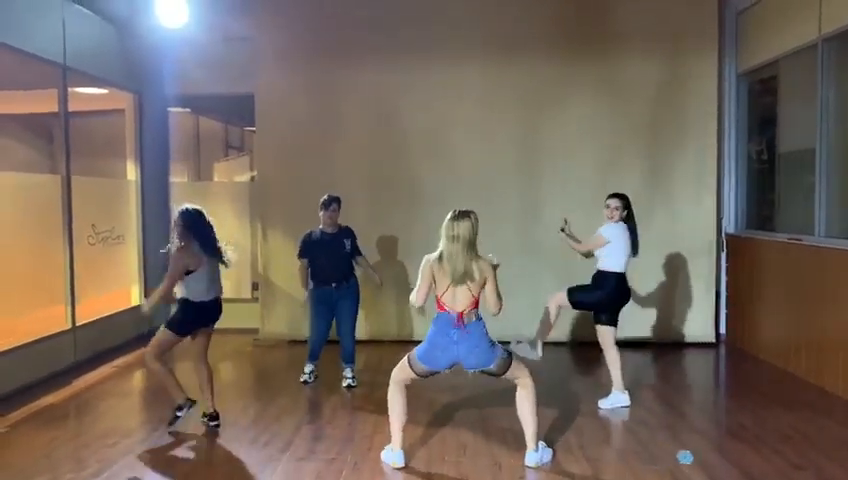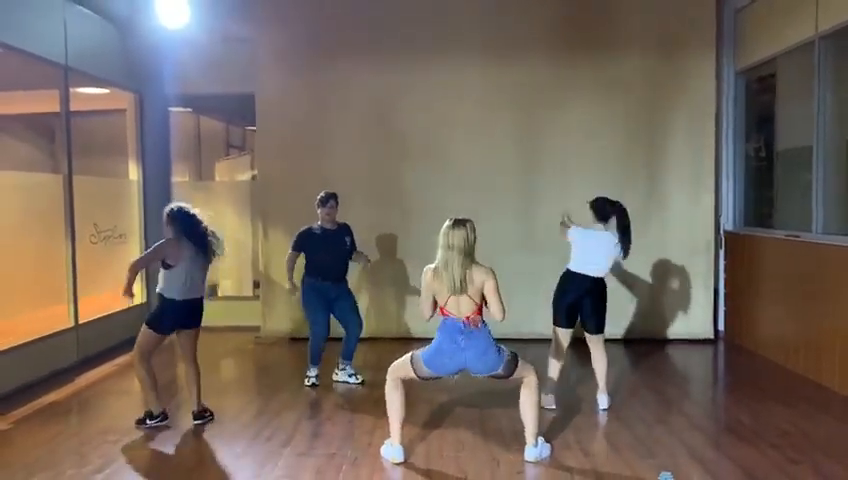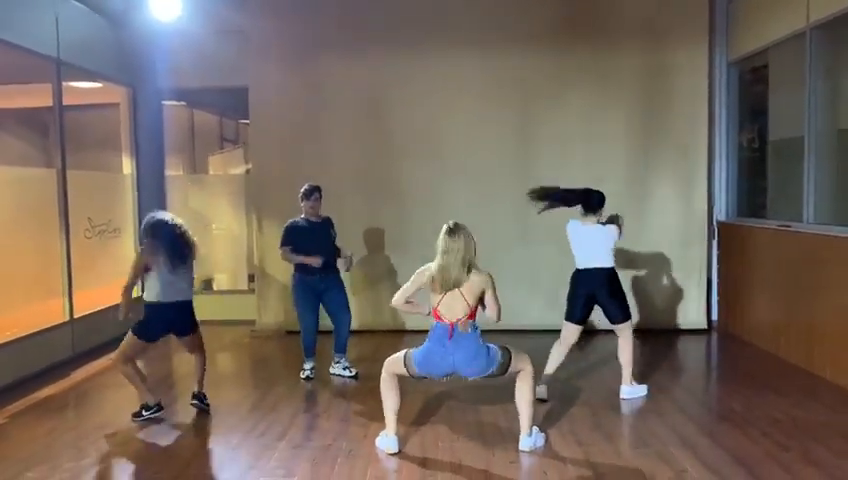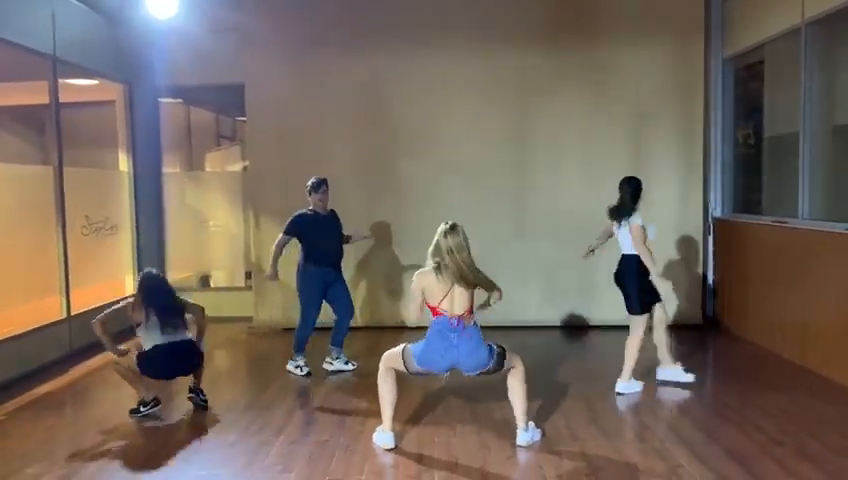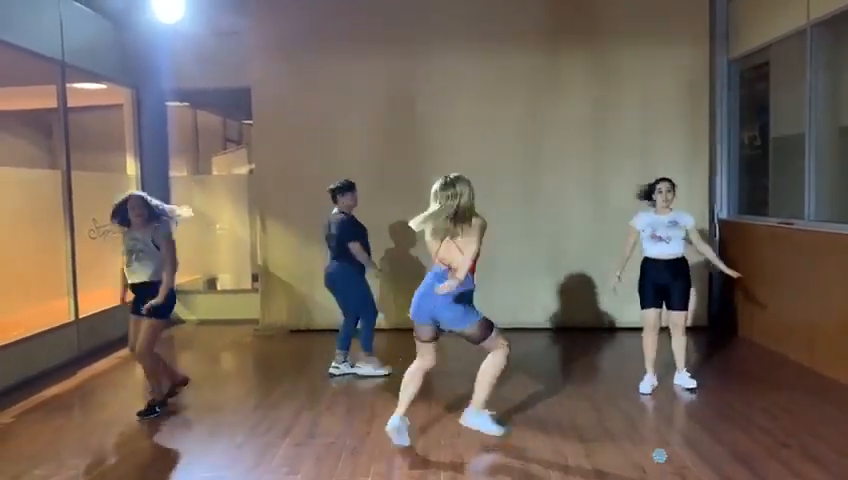
dt=0.4s
person 1, frame 1
left shoulder: (432, 262)
right shoulder: (484, 266)
left elbow: (417, 301)
right elbow: (495, 308)
left wrist: (421, 289)
left hip: (440, 341)
right hip: (474, 342)
left knee: (397, 379)
right knee: (524, 379)
left ankle: (395, 452)
right ankle: (534, 451)
person 1, frame 2
left shoulder: (430, 273)
right shoulder: (484, 273)
left elbow: (426, 313)
right elbow: (499, 315)
left hip: (445, 349)
right hip: (481, 350)
left knee: (394, 374)
right knee: (529, 376)
left ankle: (395, 447)
right ankle: (533, 446)
person 1, frame 3
left shoulder: (429, 272)
right shoulder: (482, 278)
left elbow: (397, 302)
right elbow: (495, 317)
left hip: (436, 355)
right hip: (472, 356)
left knee: (389, 368)
right knee: (525, 366)
left ankle: (389, 438)
right ankle: (527, 436)
person 1, frame 4
left shoulder: (422, 277)
right shoulder: (472, 272)
left elbow: (413, 317)
right elbow: (497, 293)
left hip: (436, 348)
right hip: (472, 349)
left knee: (386, 363)
right knee: (515, 364)
left ankle: (386, 433)
right ankle: (524, 431)
person 1, frame 5
left shoulder: (433, 224)
right shoulder: (475, 222)
right elbow: (471, 247)
right wrist: (456, 279)
left hip: (424, 298)
right hip: (453, 300)
left knee: (423, 362)
right knee: (500, 349)
left ankle: (398, 418)
right ankle: (476, 411)
person 2, frame 1
left shoulder: (611, 229)
right shoulder: (621, 231)
left elbow: (584, 249)
right elbow: (590, 251)
left wrist: (564, 233)
right wrist: (569, 233)
left hip: (608, 288)
right hip: (616, 289)
left knee: (555, 300)
right knee: (607, 342)
left ankle: (535, 345)
right ankle: (619, 393)
person 2, frame 2
left shoulder: (577, 232)
right shoulder: (616, 241)
left elbow: (566, 230)
left wrist: (566, 223)
left hip: (568, 285)
right hip: (594, 290)
left knee: (559, 343)
right knee: (596, 344)
left ankle: (548, 394)
right ankle: (603, 395)
person 2, frame 3
left shoulder: (572, 227)
right shoulder: (610, 231)
left hip: (581, 281)
right hip: (606, 281)
left knee: (567, 337)
right knee: (625, 332)
left ankle: (541, 385)
right ankle: (628, 385)
person 2, frame 4
left shoulder: (619, 215)
right shoulder: (634, 217)
left elbow: (605, 234)
right elbow: (640, 244)
left wrist: (592, 248)
right wrist: (654, 270)
left hip: (634, 271)
right hip: (633, 271)
left knee: (661, 318)
right knee: (639, 327)
left ankle: (667, 367)
right ankle: (624, 380)
person 2, frame 5
left shoulder: (684, 218)
right shoulder: (640, 218)
left elbow: (701, 244)
right elbow: (629, 247)
left wrist: (722, 266)
right wrist: (619, 272)
left hip: (676, 270)
right hip: (650, 270)
left knee: (678, 325)
right knee: (650, 324)
left ankle: (681, 373)
right ankle: (649, 375)
person 3, frame 1
left shoulder: (183, 251)
right shoulder: (209, 247)
left elbow: (167, 287)
left wrist: (149, 304)
left hip: (191, 310)
right hip: (212, 307)
left knee: (152, 355)
right knee: (200, 359)
left ankle: (182, 401)
right ankle: (211, 412)
person 3, frame 2
left shoulder: (168, 246)
right shoulder: (203, 245)
left elbow: (136, 265)
right elbow: (206, 264)
left wrist: (128, 287)
left hip: (169, 308)
right hip: (194, 308)
left knee: (139, 358)
right knee: (190, 360)
left ankle: (156, 413)
right ankle: (199, 409)
person 3, frame 3
left shoulder: (147, 252)
right shoulder: (185, 247)
left elbow: (129, 286)
left wrist: (124, 310)
left hip: (157, 316)
right hip: (184, 313)
left knee: (122, 359)
right knee: (198, 351)
left ankle: (150, 404)
right ankle: (199, 395)
person 3, frame 4
left shoulder: (133, 306)
right shoulder: (174, 302)
left elbow: (98, 322)
right elbow: (200, 311)
left wrist: (114, 349)
right wrist: (198, 341)
left hip: (160, 360)
right hip: (188, 356)
left knee: (120, 361)
right knee: (196, 355)
left ankle: (148, 399)
right ankle: (196, 390)
person 3, frame 5
left shoulder: (157, 231)
right shoulder: (129, 234)
left elbow: (171, 263)
left wrist: (161, 297)
right wrist: (125, 287)
left hip: (158, 294)
right hip: (141, 294)
left knee: (143, 349)
right knee: (135, 348)
left ankle: (160, 396)
right ankle: (175, 378)
person 4, frame 1
left shoulder: (347, 233)
right shoulder: (310, 238)
left elbow: (358, 257)
right elbow: (303, 266)
left wrist: (373, 273)
right wrist: (305, 289)
left hip: (347, 290)
right hip: (321, 291)
left knee: (347, 332)
right knee: (318, 333)
left ankle: (348, 371)
right ankle: (310, 366)
person 4, frame 2
left shoulder: (345, 230)
right shoulder: (307, 233)
left elbow: (352, 252)
right elbow: (292, 256)
left wrist: (362, 258)
right wrist: (290, 280)
left hip: (340, 288)
right hip: (315, 289)
left knee: (355, 326)
right knee: (320, 331)
left ankle: (344, 369)
right ankle: (312, 371)
person 4, frame 3
left shoulder: (327, 223)
right shoulder: (293, 227)
right elbow: (285, 254)
left wrist: (345, 255)
right wrist: (308, 259)
left hip: (331, 279)
right hip: (306, 283)
left knee: (343, 319)
right knee: (309, 325)
left ankle: (339, 362)
right ankle: (308, 364)
person 4, frame 4
left shoulder: (333, 215)
right shoulder: (302, 218)
right elbow: (282, 240)
left wrist: (356, 237)
right wrist: (273, 265)
left hip: (334, 273)
right hip: (312, 273)
left knee: (346, 312)
right knee: (309, 318)
left ankle: (334, 358)
right ankle: (296, 360)
person 4, frame 5
left shoulder: (332, 220)
right shoulder: (347, 221)
right elbow: (356, 249)
right wrist: (374, 266)
left hip: (334, 272)
right hip: (349, 273)
left knee: (351, 317)
right knee: (369, 315)
left ankle: (340, 362)
right ankle: (368, 362)
